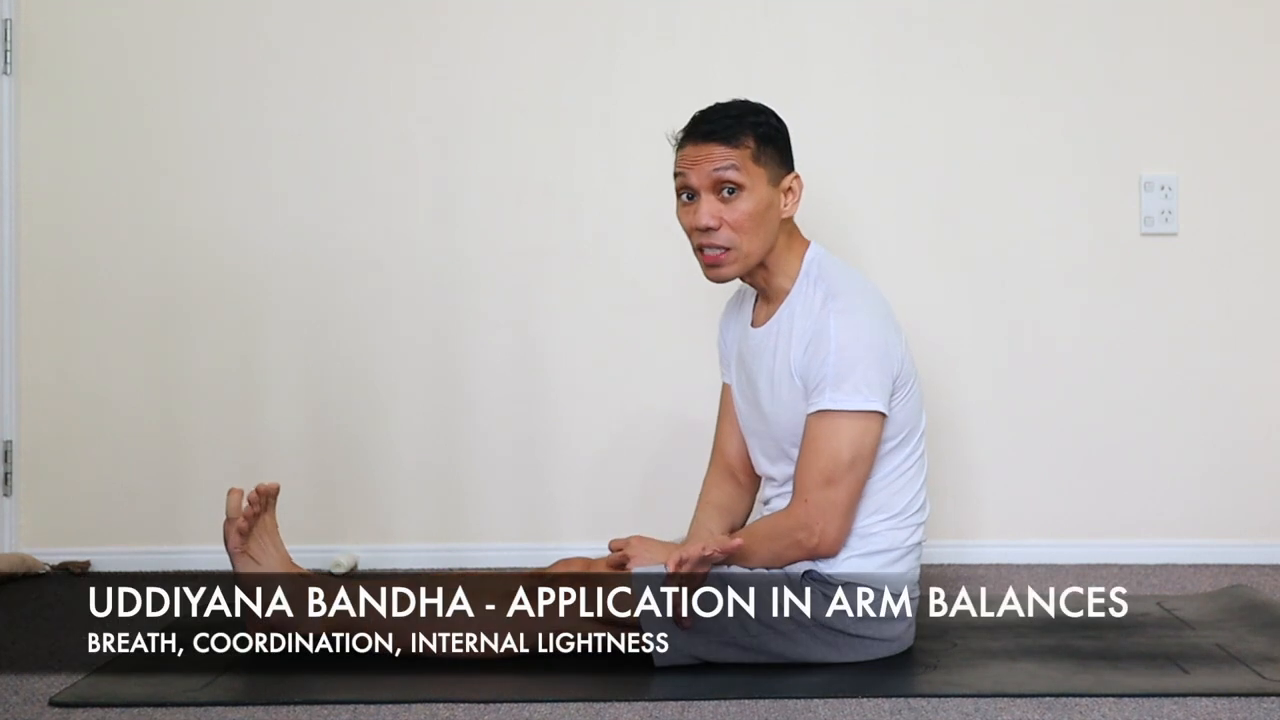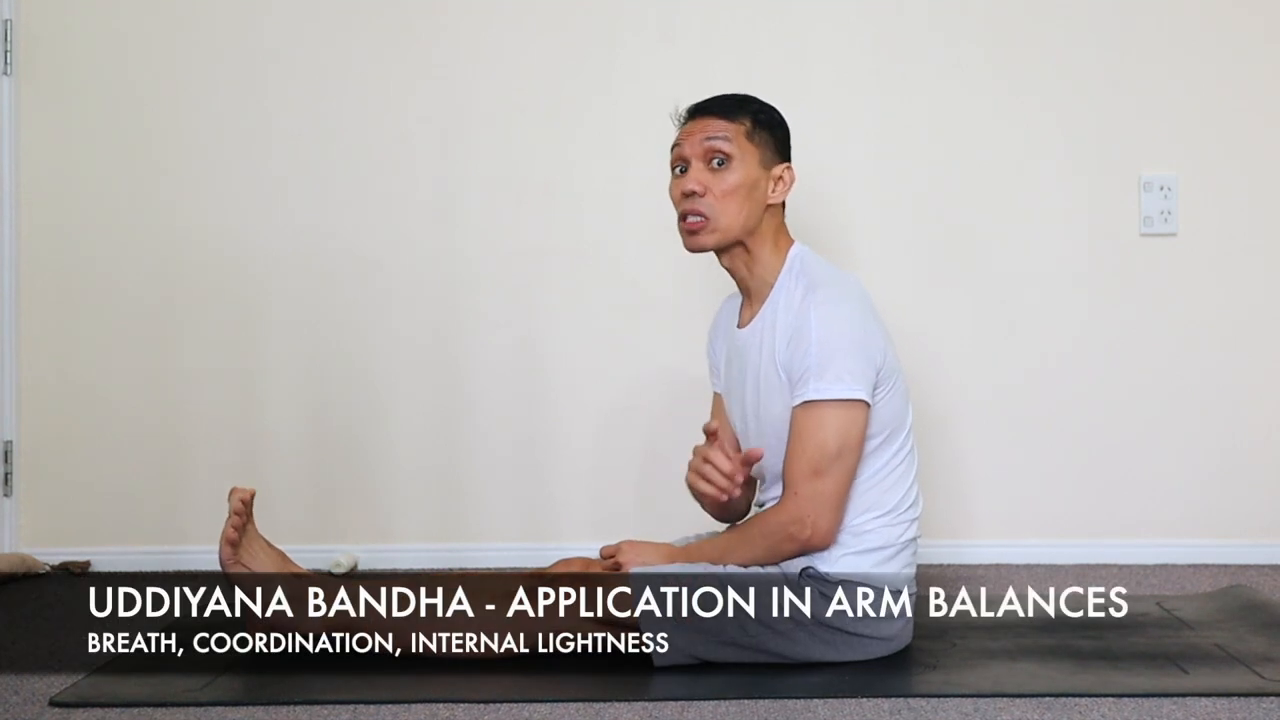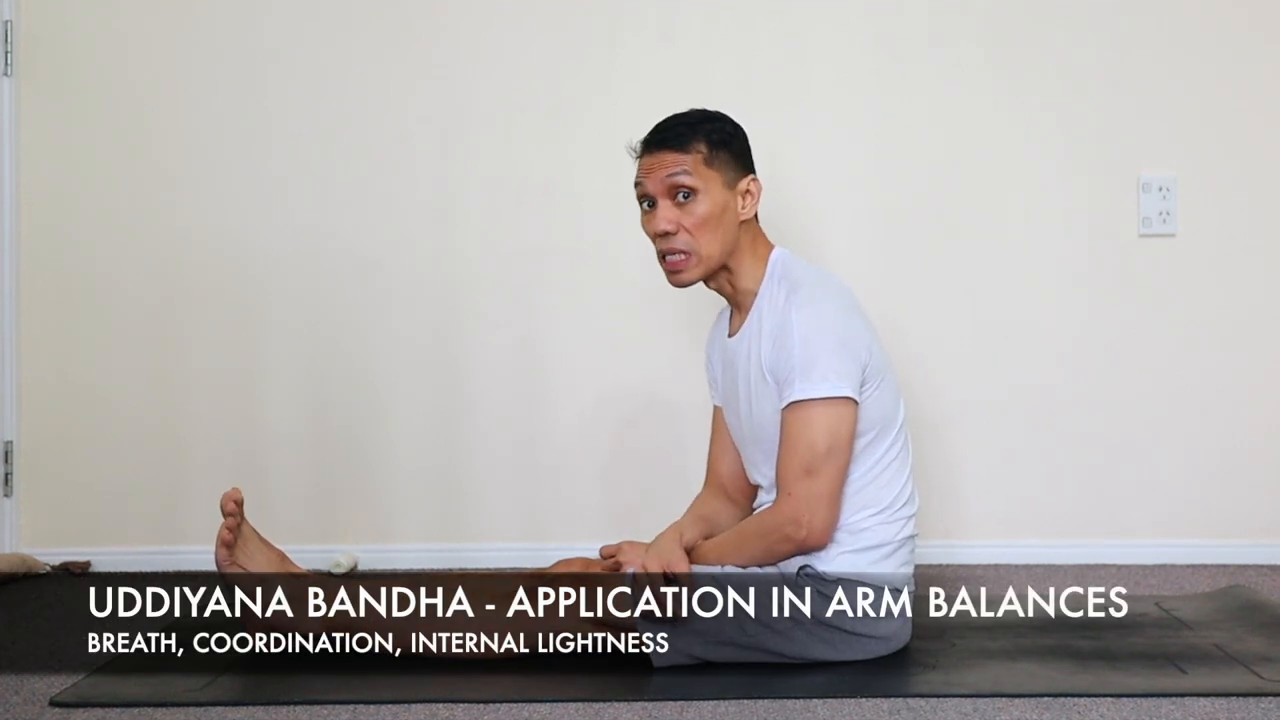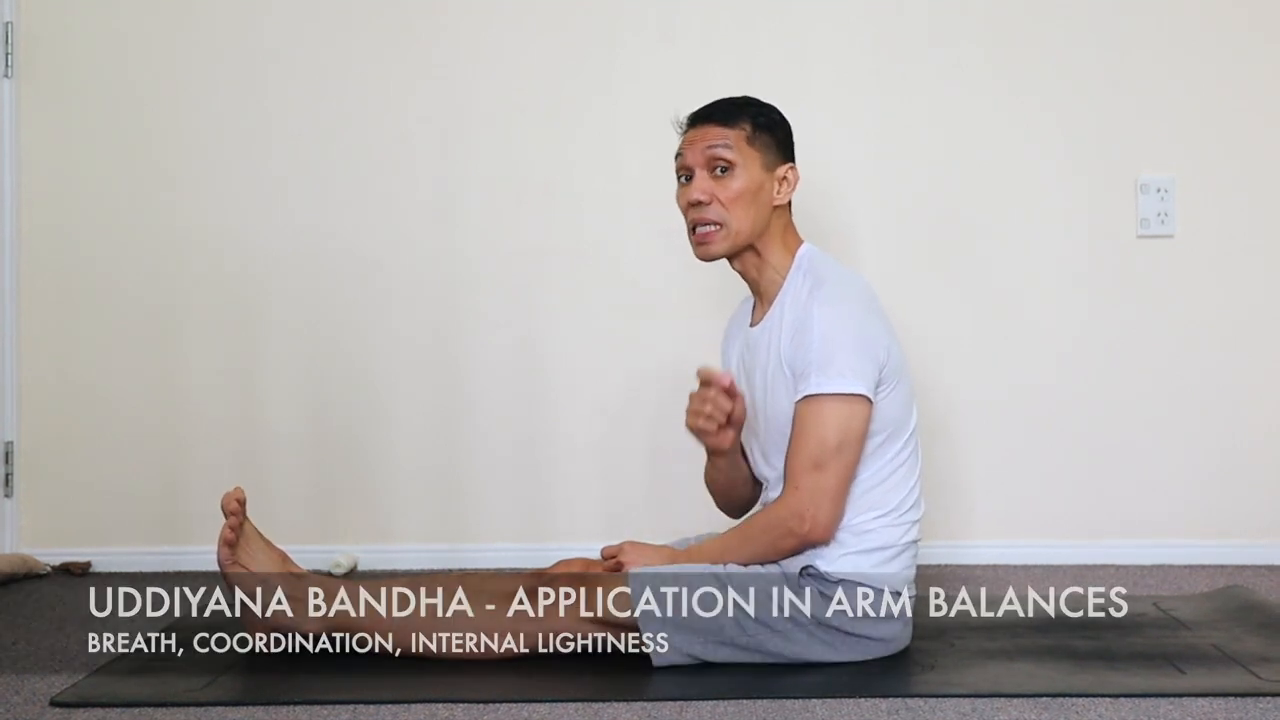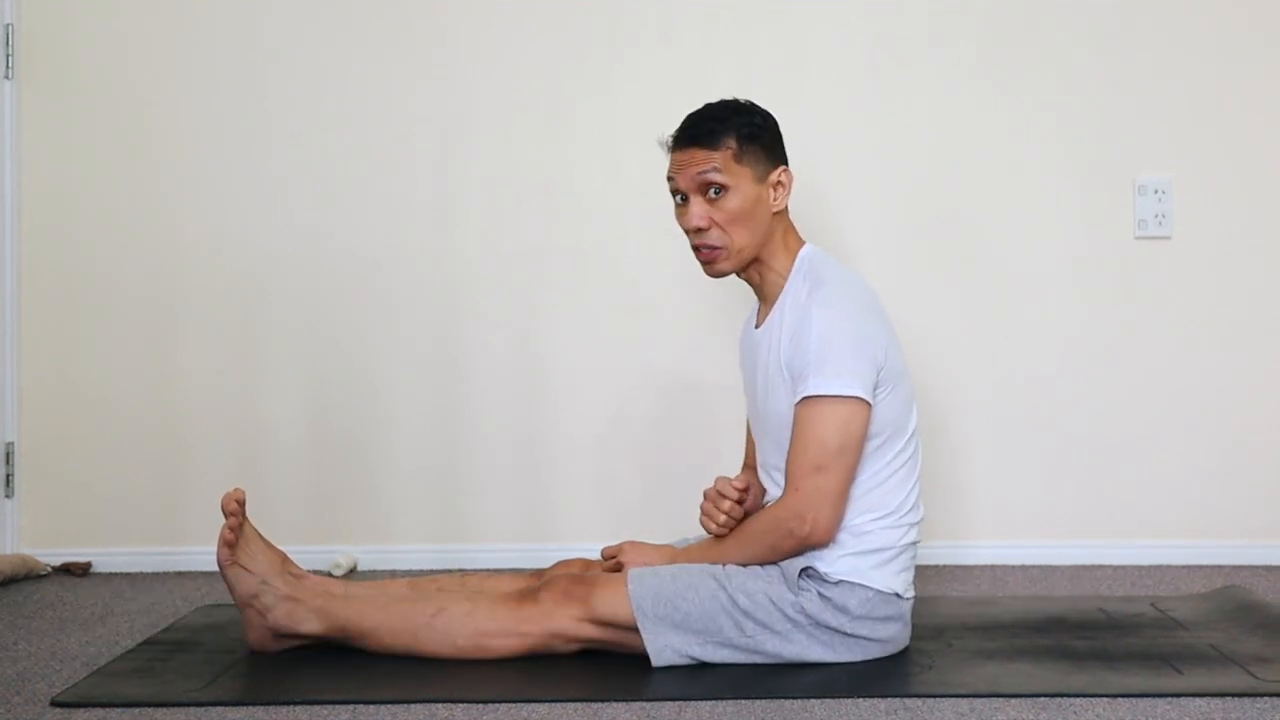
dt=1s
person 1, frame 1
left shoulder: (842, 318)
right shoulder: (743, 311)
left elbow: (817, 529)
right elbow: (734, 470)
left wrist: (672, 558)
right wrist: (698, 551)
left hip: (848, 598)
right hip: (796, 568)
right knee: (572, 577)
person 1, frame 2
left shoulder: (825, 309)
right shoulder: (734, 317)
left elbow: (809, 522)
right elbow: (733, 509)
left wrist: (673, 559)
right wrist: (716, 474)
left hip: (845, 599)
right hip: (800, 573)
right knee: (577, 577)
person 1, frame 3
left shoulder: (809, 310)
right shoulder: (730, 327)
left elbow: (805, 521)
right elbow: (729, 494)
left wrist: (677, 564)
right wrist: (670, 545)
left hip: (845, 596)
right hip: (800, 575)
right knee: (575, 579)
person 1, frame 4
left shoulder: (831, 305)
right shoulder: (750, 319)
left elbow: (809, 517)
right elbow: (743, 498)
left wrist: (673, 561)
right wrist: (721, 444)
left hip: (845, 595)
right hip: (798, 569)
left knee: (580, 601)
right knee: (568, 577)
left ankle: (311, 608)
right ankle: (317, 596)
person 1, frame 5
left shoulder: (829, 308)
right shoulder: (768, 314)
left elbow: (810, 519)
left wrist: (673, 560)
right wrist: (734, 501)
left hip: (842, 597)
right hip: (801, 569)
left knee: (572, 604)
right knee: (573, 575)
left ankle: (303, 611)
right ankle: (312, 597)
